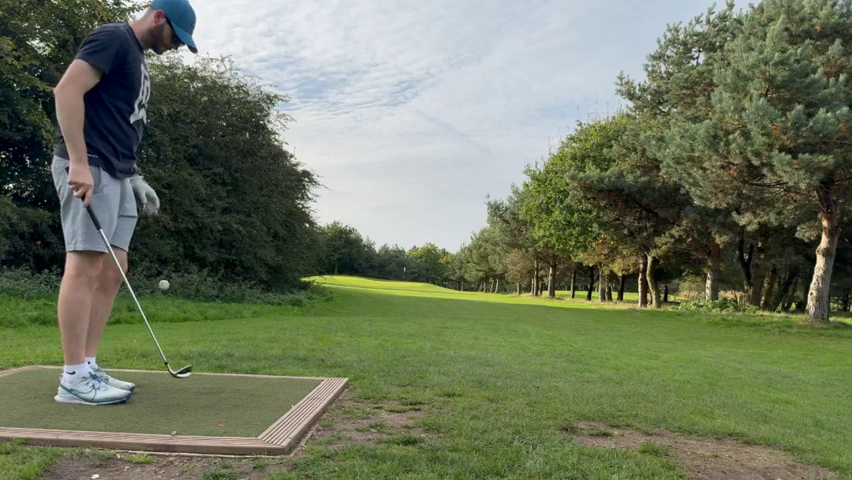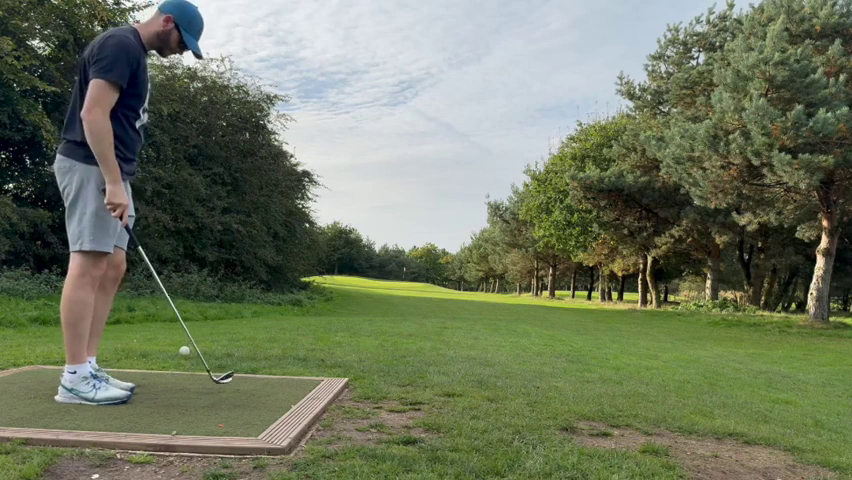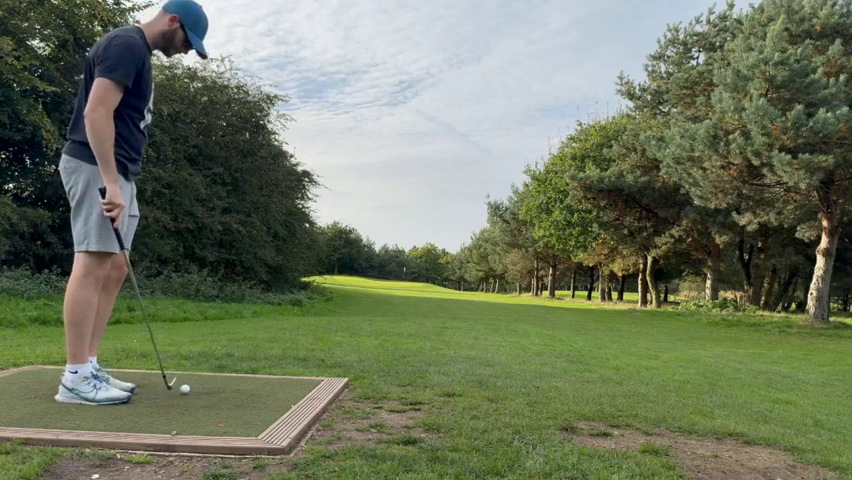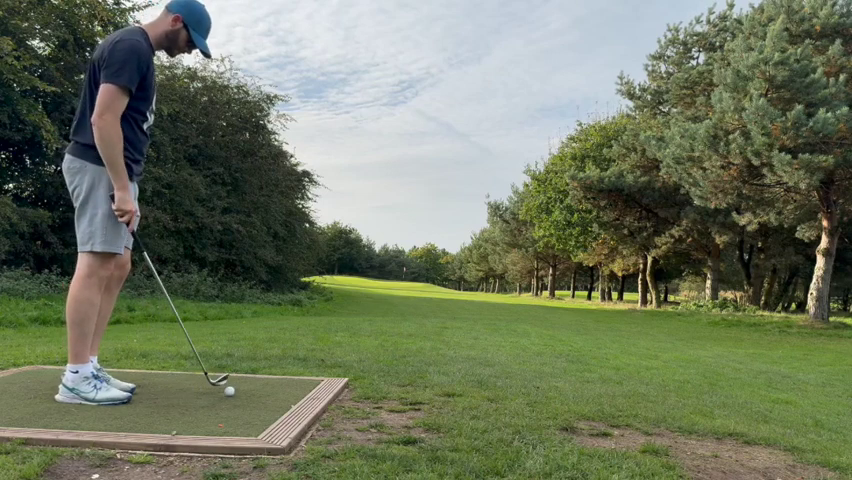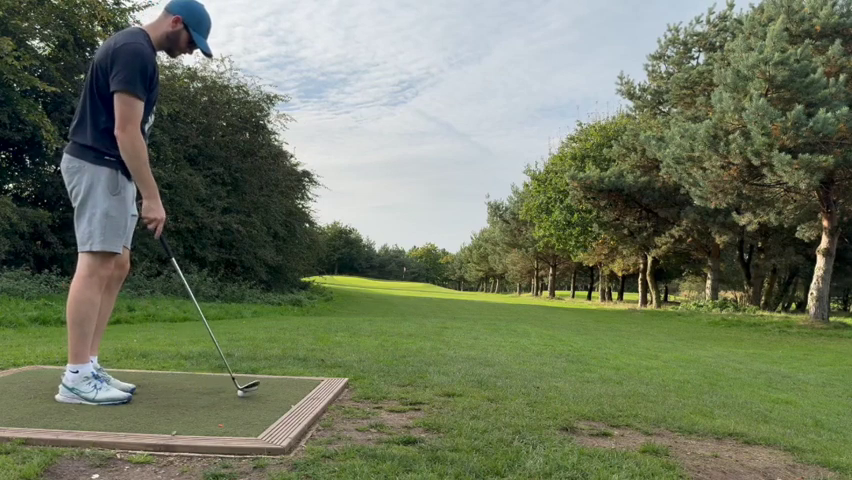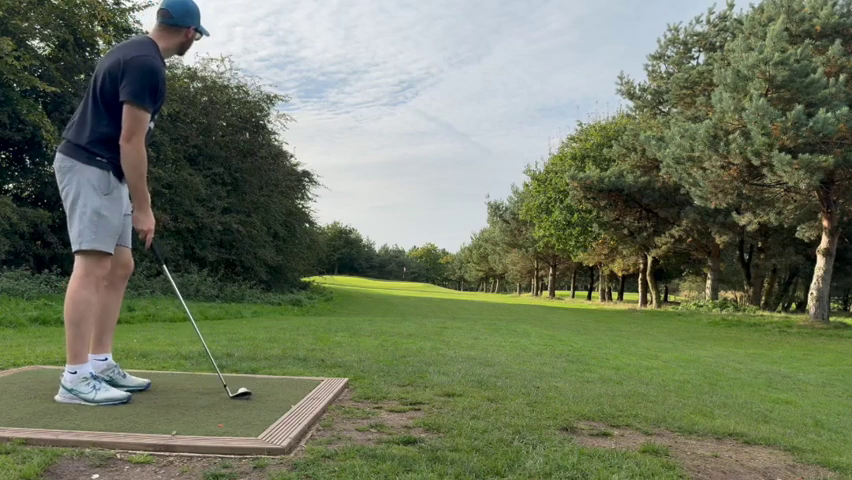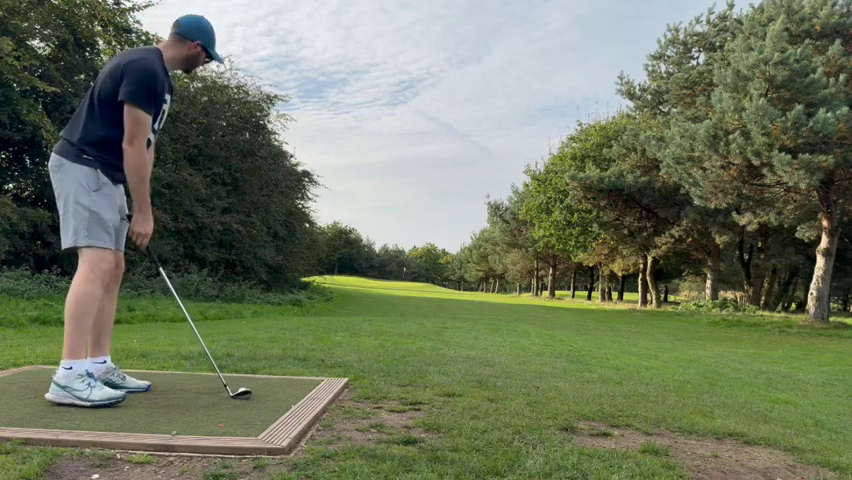
dt=0.5s
person 1, frame 1
left shoulder: (136, 55)
right shoulder: (112, 38)
right elbow: (66, 91)
left wrist: (137, 177)
right wrist: (80, 164)
left hip: (115, 174)
right hip: (89, 170)
left knee: (112, 269)
right knee: (84, 266)
left ankle: (87, 367)
right ankle: (73, 378)
person 1, frame 2
left shoulder: (135, 52)
right shoulder: (120, 45)
right elbow: (93, 114)
right wrist: (114, 184)
left hip: (112, 173)
right hip: (90, 168)
left knee: (112, 269)
right knee: (88, 266)
left ankle: (87, 367)
right ankle: (74, 378)
person 1, frame 3
left shoulder: (137, 50)
right shoulder: (126, 45)
right elbow: (96, 113)
right wrist: (110, 182)
left hip: (117, 172)
right hip: (96, 168)
left knee: (114, 268)
right knee: (91, 266)
left ankle: (88, 368)
right ankle: (75, 378)
person 1, frame 4
left shoulder: (137, 48)
right shoulder: (131, 48)
right elbow: (103, 119)
right wrist: (122, 189)
left hip: (114, 171)
right hip: (100, 169)
left knee: (115, 268)
right knee: (95, 266)
left ankle: (88, 367)
right ankle: (76, 377)
person 1, frame 5
left shoulder: (135, 48)
right shoulder: (135, 51)
right elbow: (127, 131)
left wrist: (139, 192)
right wrist: (152, 197)
left hip: (110, 170)
right hip: (98, 167)
left knee: (115, 269)
right knee: (95, 266)
left ankle: (89, 367)
right ankle: (76, 377)
person 1, frame 6
left shoulder: (137, 53)
right shoulder: (146, 65)
right elbow: (131, 142)
left wrist: (136, 197)
right wrist: (143, 208)
left hip: (101, 169)
right hip: (89, 167)
left knee: (119, 268)
right knee: (92, 268)
left ankle: (100, 364)
right ankle: (75, 378)
person 1, frame 7
left shoulder: (161, 79)
right shoulder: (144, 69)
left elbow: (145, 144)
right elbow: (132, 145)
left wrist: (139, 204)
right wrist: (143, 212)
left hip: (103, 174)
right hip: (81, 167)
left knee: (113, 269)
right knee: (95, 264)
left ankle: (100, 367)
right ankle: (69, 376)
